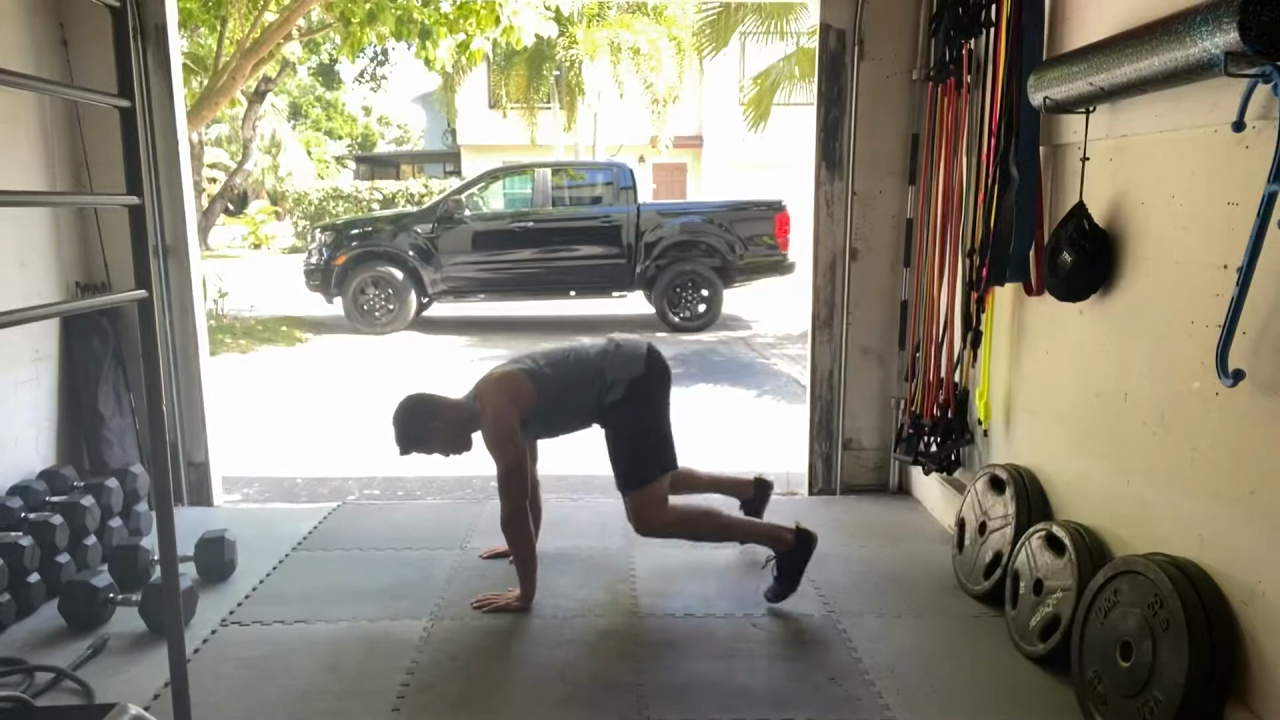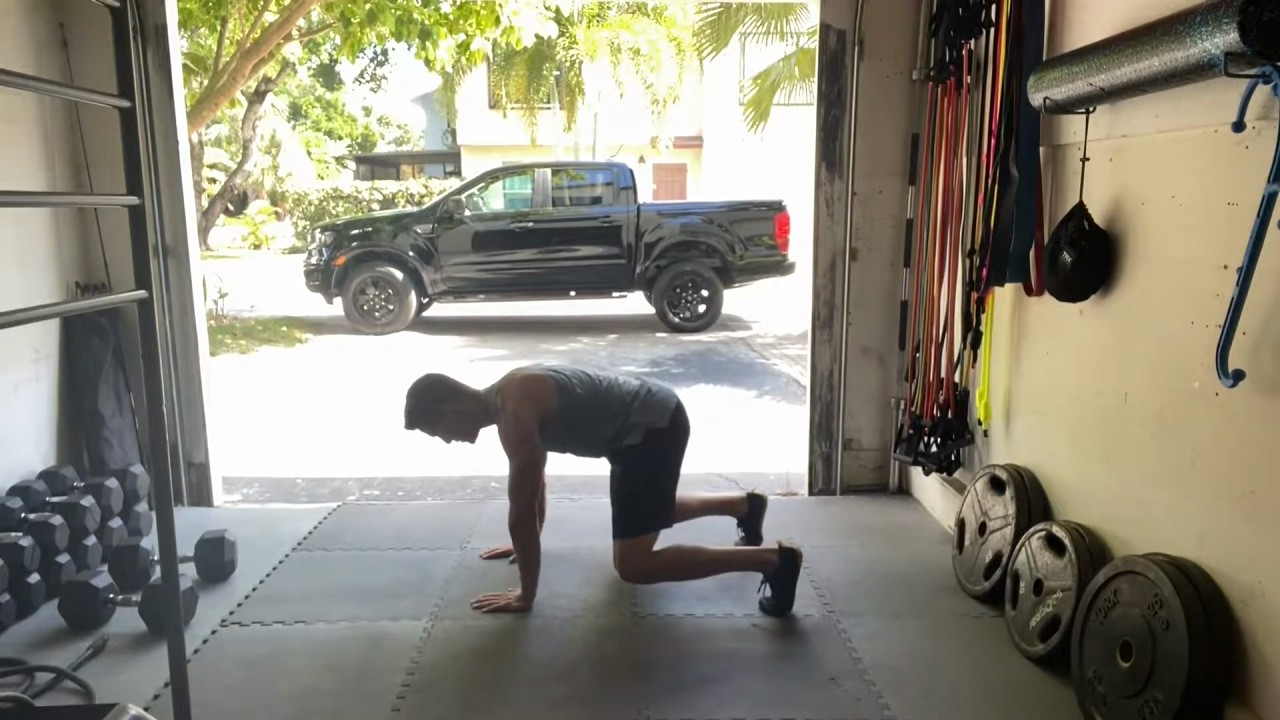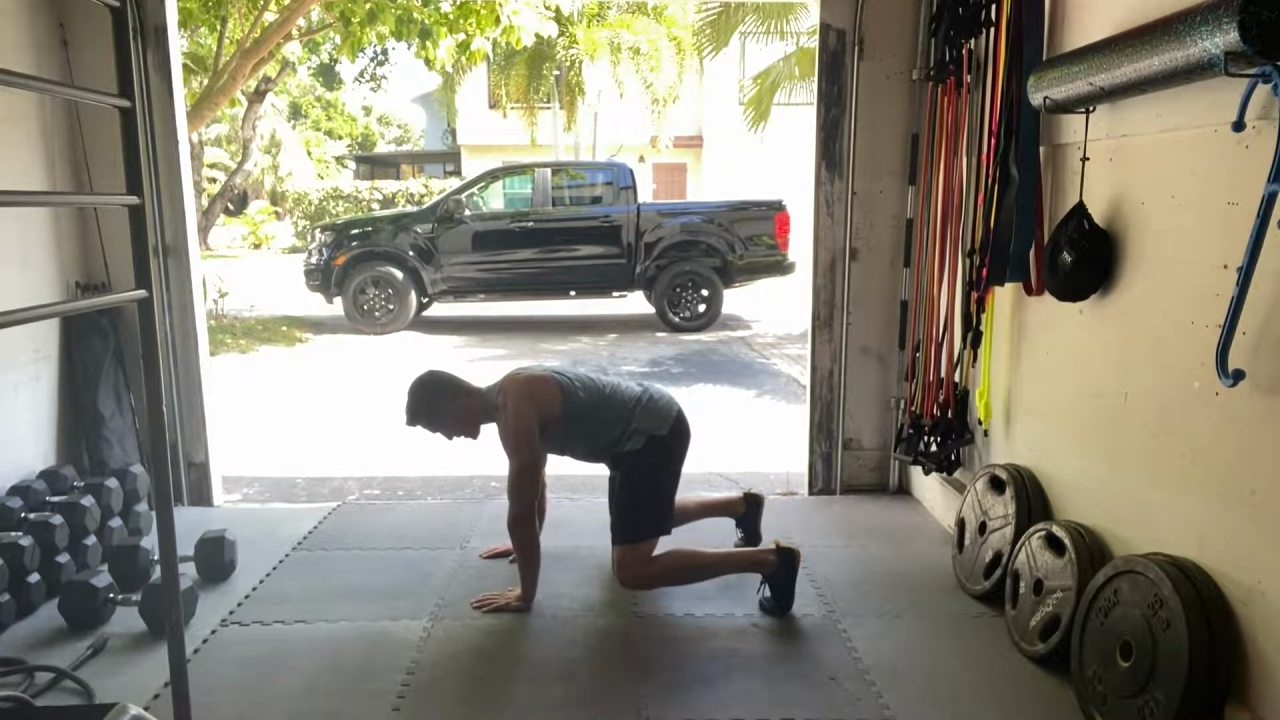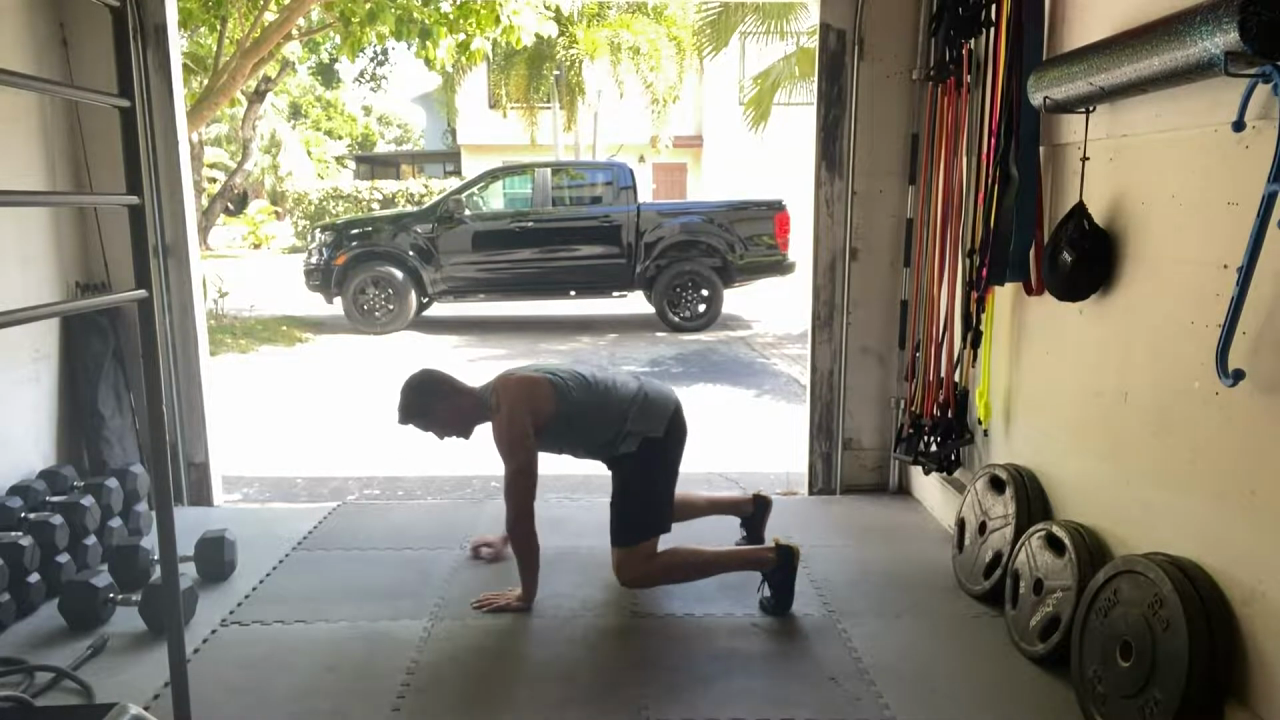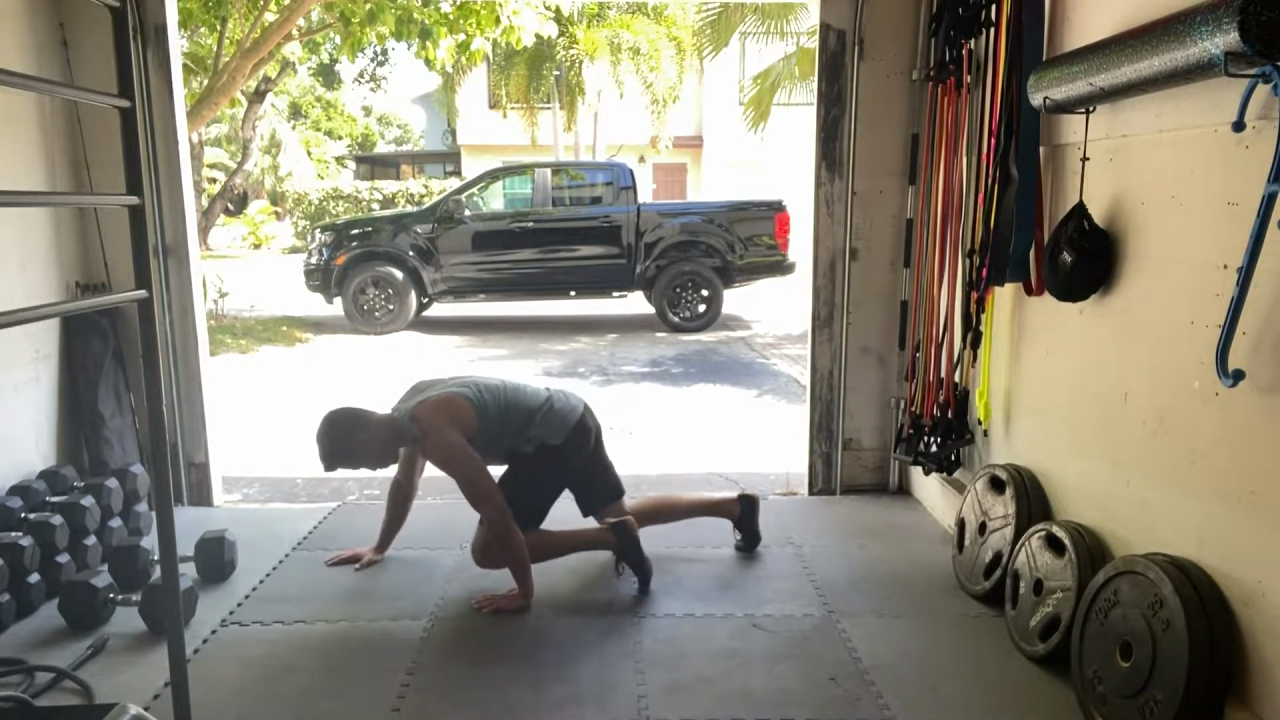
dt=0.7s
person 1, frame 1
left shoulder: (494, 415)
right shoulder: (492, 398)
left elbow: (513, 508)
right elbow: (528, 479)
left wrist: (525, 593)
right wrist: (526, 541)
left hip: (632, 379)
right hip: (633, 371)
left knee: (648, 516)
right knee: (653, 481)
left ankle: (788, 540)
right ankle: (750, 492)
person 1, frame 2
left shoulder: (513, 413)
right shoulder: (508, 395)
left elbow: (522, 510)
right elbow: (536, 483)
left wrist: (526, 594)
right wrist: (527, 544)
left hip: (652, 427)
right hip: (650, 415)
left knee: (633, 565)
right knee: (643, 513)
left ankle: (773, 560)
right ankle: (743, 505)
person 1, frame 3
left shoulder: (513, 413)
right shoulder: (510, 394)
left elbow: (521, 510)
right elbow: (535, 481)
left wrist: (526, 594)
right wrist: (527, 543)
left hip: (654, 433)
right hip: (648, 424)
left knee: (631, 571)
right knee: (640, 518)
left ankle: (772, 561)
right ankle: (741, 505)
person 1, frame 4
left shoulder: (508, 413)
right shoulder: (502, 396)
left elbow: (520, 513)
right elbow: (522, 486)
left wrist: (526, 595)
right wrist: (508, 538)
left hip: (650, 429)
right hip: (651, 413)
left knee: (633, 570)
right knee: (646, 512)
left ankle: (769, 557)
right ankle: (749, 506)
person 1, frame 5
left shoulder: (434, 436)
right shoulder: (408, 415)
left elbow: (496, 514)
right elbow: (403, 485)
left wrist: (525, 590)
right wrist: (377, 548)
left hip: (557, 435)
right hip: (573, 422)
left knee: (486, 551)
right knee: (618, 513)
left ankle: (614, 537)
right ankle: (738, 506)
